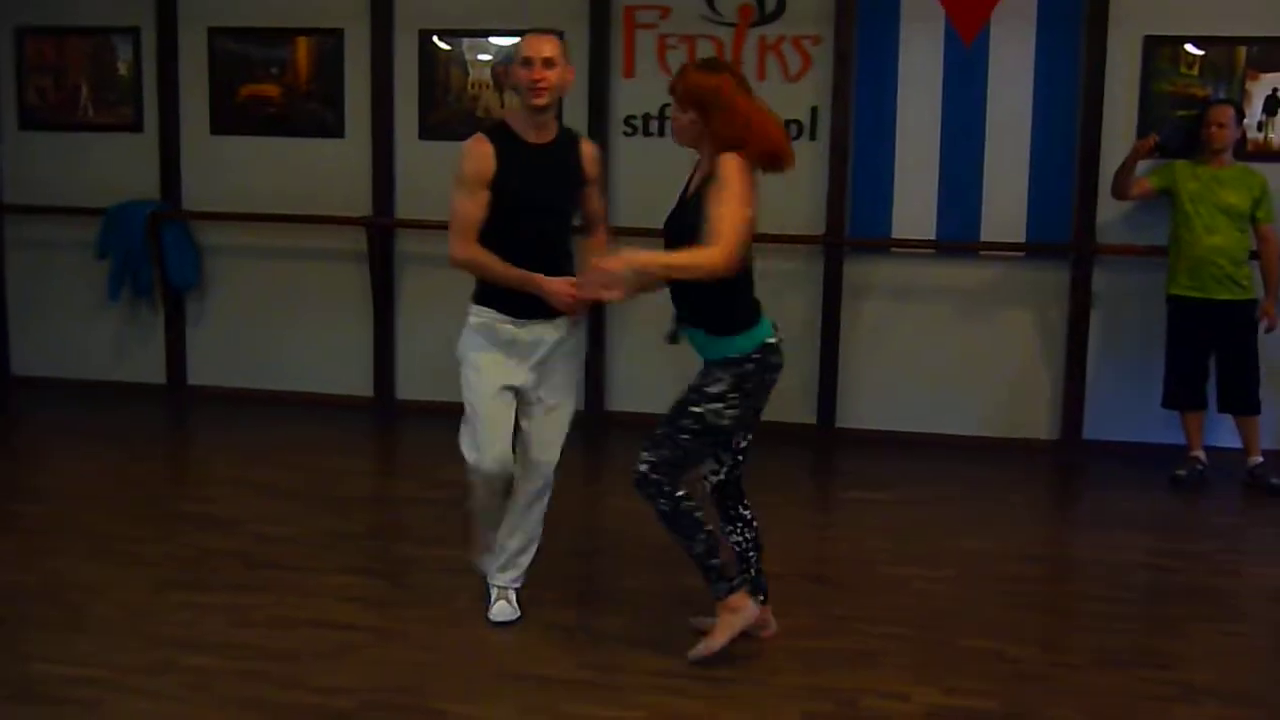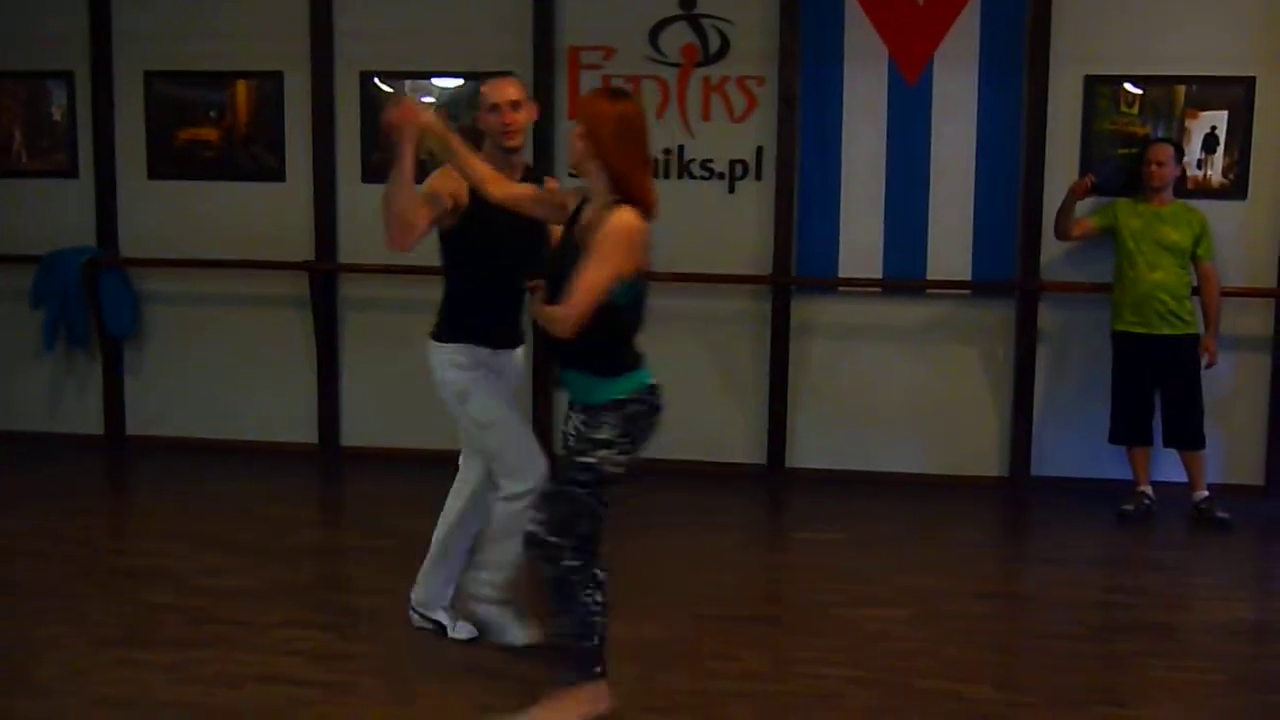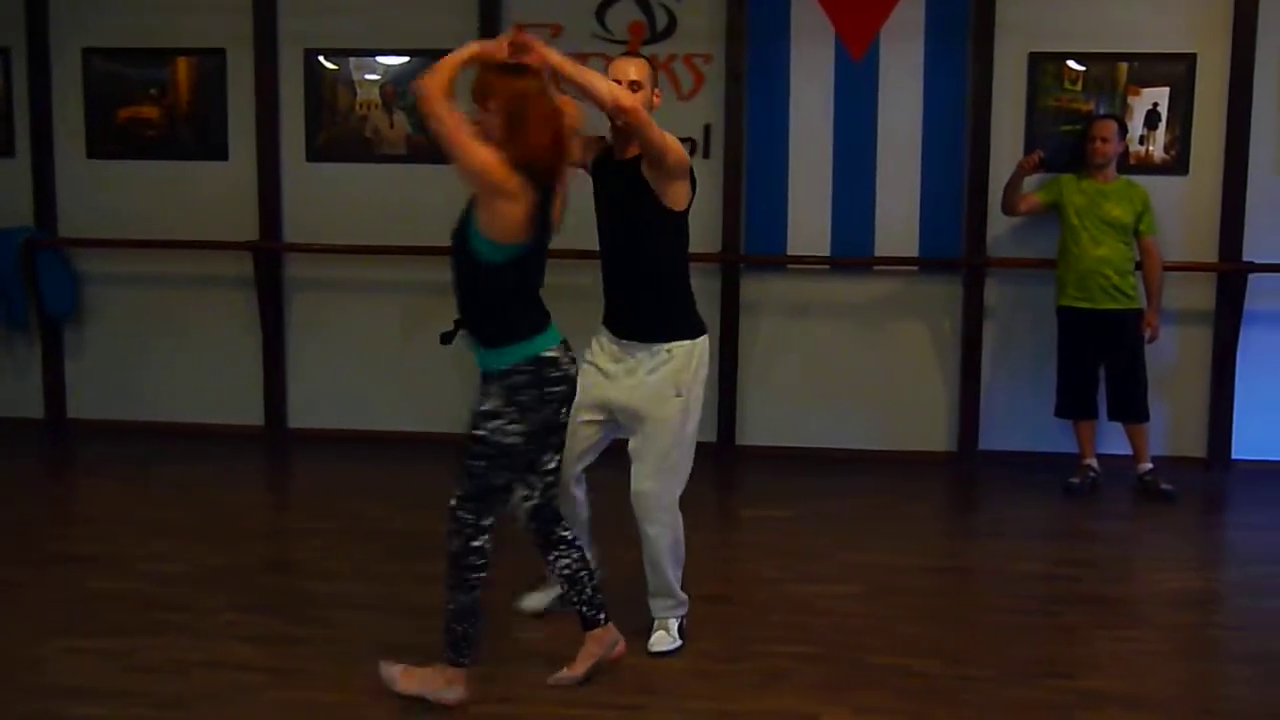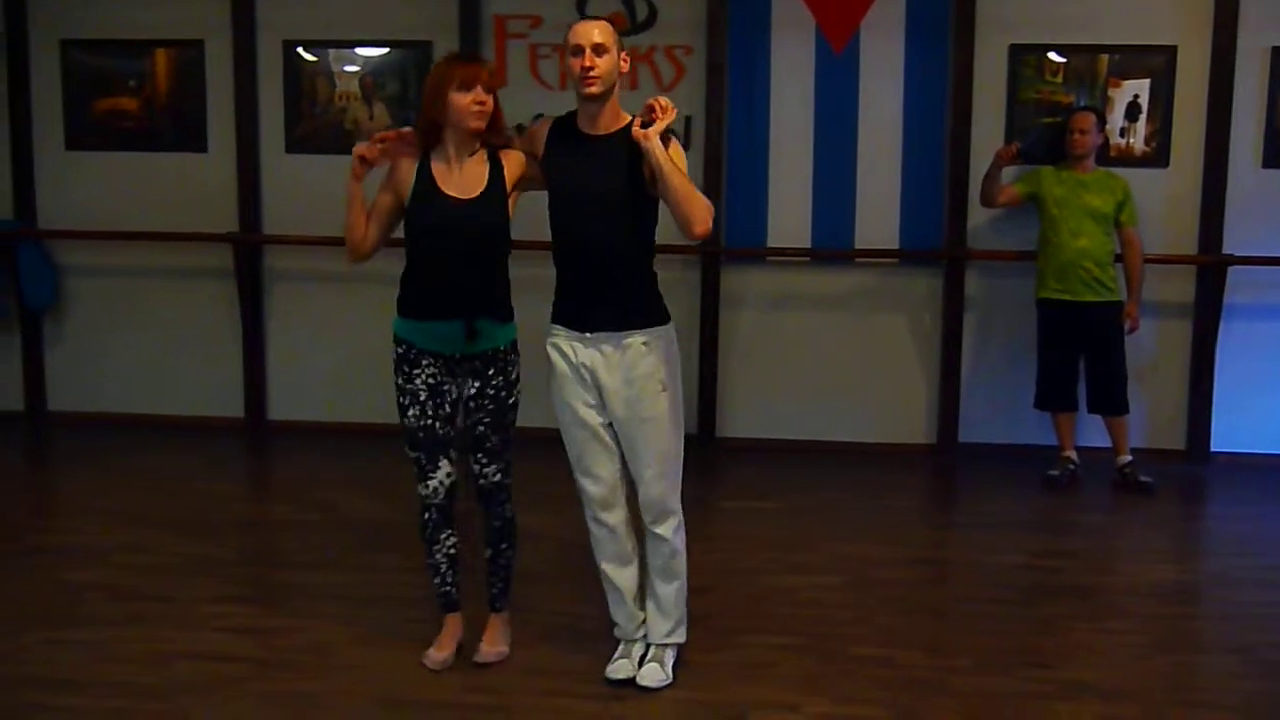
dt=1s
person 1, frame 1
left shoulder: (728, 169)
right shoulder: (709, 169)
left elbow: (719, 258)
left wrist: (633, 262)
right wrist: (632, 283)
left hip: (738, 359)
right hip: (738, 354)
left knee: (655, 474)
right knee: (723, 487)
left ankle: (734, 597)
right ankle: (753, 604)
person 1, frame 2
left shoulder: (624, 223)
right shoulder: (578, 206)
left elbow: (566, 321)
right elbow: (498, 188)
left wrist: (540, 307)
right wrist: (441, 134)
left hip: (619, 405)
right hip: (588, 400)
left knee: (552, 534)
right knee: (572, 541)
person 1, frame 3
left shoulder: (503, 178)
right shoulder: (521, 182)
left elbow: (430, 94)
left wrist: (472, 53)
left hip: (526, 379)
right hip: (533, 368)
left knee: (469, 517)
right knee: (539, 509)
left ankle: (451, 672)
right ankle: (597, 632)
person 1, frame 4
left shoulder: (510, 165)
right shoulder: (408, 167)
right elbow: (358, 248)
right wrist: (356, 174)
left hip: (492, 349)
right hip: (422, 348)
left knee: (493, 483)
right knee: (435, 485)
left ankle: (498, 614)
right ankle: (451, 616)
person 2, frame 1
left shoulder: (583, 153)
right shoulder: (483, 150)
left elbow: (596, 229)
right elbow: (461, 249)
right wrist: (538, 283)
left hip: (559, 326)
right hip: (494, 324)
left knee: (539, 461)
right knee: (488, 456)
left ankle: (504, 577)
right ankle: (492, 534)
person 2, frame 2
left shoulder: (539, 189)
right shoulder: (455, 181)
right elbow: (399, 239)
right wrist: (405, 152)
left hip: (507, 355)
right hip: (463, 355)
left knee: (479, 485)
right knee: (527, 476)
left ankle: (433, 602)
right ankle: (489, 598)
person 2, frame 3
left shoulder: (667, 159)
right shoulder: (599, 155)
left elbow: (632, 118)
left wrist: (557, 61)
left hip: (671, 353)
right hip: (611, 346)
left knee: (652, 495)
right knee: (558, 466)
left ankle: (669, 612)
person 2, frame 4
left shoulder: (654, 143)
right shoulder: (545, 138)
left elbow: (700, 226)
left wrist: (651, 145)
left hip: (641, 342)
right hip: (570, 343)
left knee: (658, 499)
right knee: (599, 498)
left ankle: (666, 635)
right ankle: (630, 630)
person 3, frame 1
right shoulder: (1177, 172)
right elbow: (1122, 192)
right wrist: (1133, 158)
left hip: (1237, 299)
right hip: (1186, 297)
left knee: (1243, 384)
right knee: (1187, 381)
right ankle: (1196, 456)
person 3, frame 2
left shoulder: (1193, 219)
right shoulder: (1119, 211)
left elbow: (1208, 278)
right elbow: (1066, 232)
left wrist: (1211, 333)
right wrist: (1071, 199)
left hip: (1180, 334)
right hip: (1131, 333)
left knee: (1187, 418)
right knee: (1133, 417)
left ankle: (1201, 496)
right ankle: (1143, 492)
person 3, frame 3
left shoulder: (1136, 195)
right shoulder: (1064, 187)
left elbow: (1150, 254)
right elbow: (1012, 208)
left wrist: (1153, 308)
right wrist: (1019, 175)
left hip: (1123, 308)
right hip: (1075, 308)
left knee: (1131, 392)
right knee: (1079, 391)
left ankle: (1145, 469)
right ankle: (1089, 465)
person 3, frame 4
left shoulder: (1116, 185)
right shoulder: (1043, 178)
left elbow: (1131, 245)
right elbow: (991, 200)
left wrist: (1134, 300)
right wrist: (996, 167)
left hip: (1104, 301)
right hip: (1055, 300)
left knee: (1111, 385)
right knee: (1058, 384)
left ankle: (1124, 462)
right ankle: (1068, 458)
